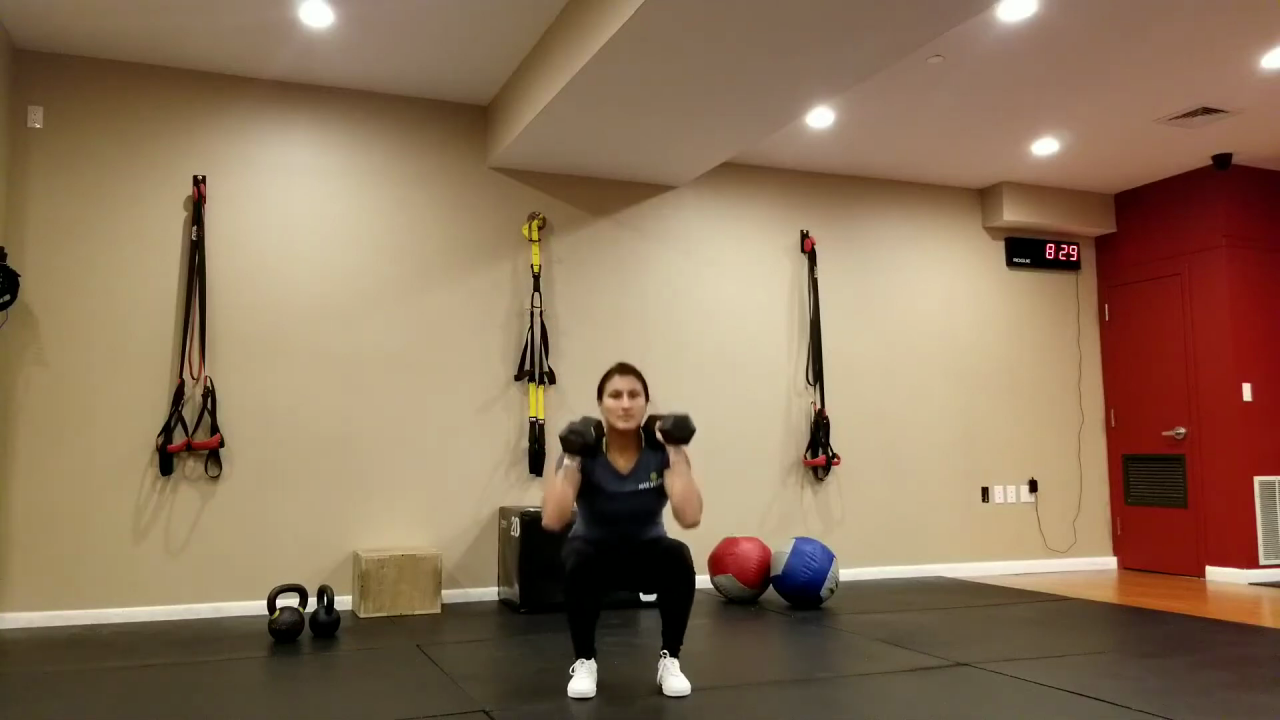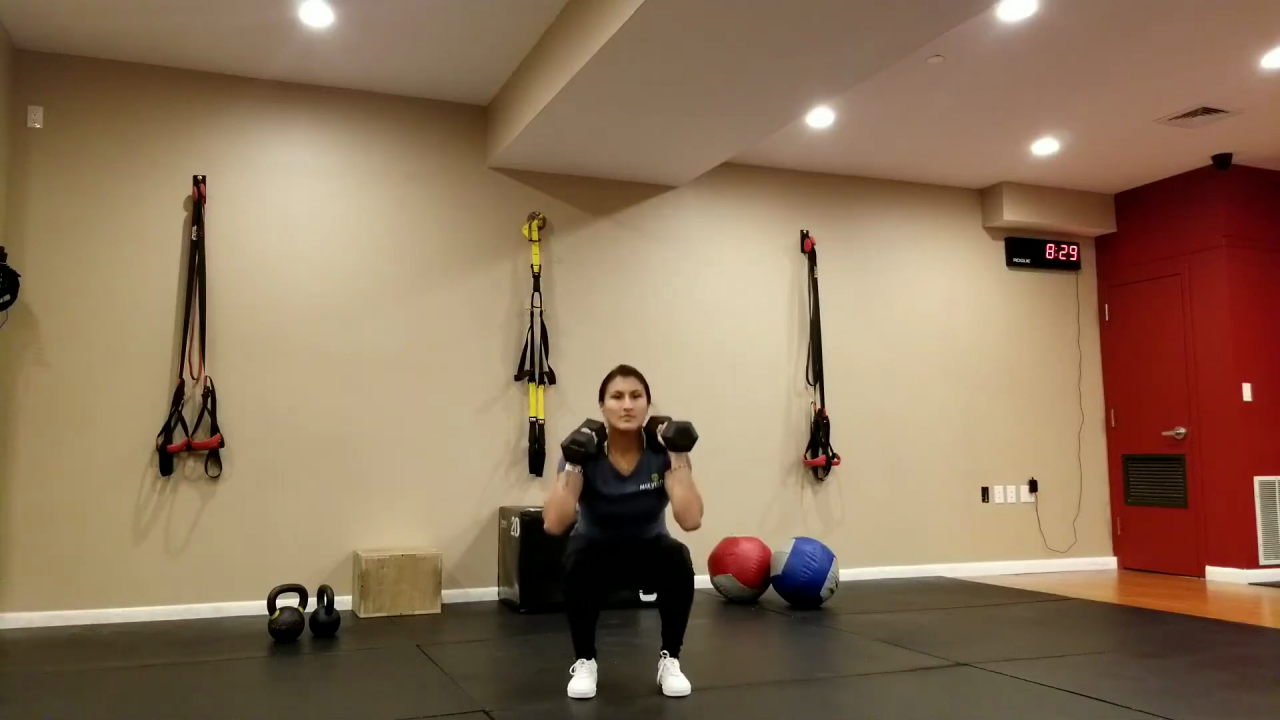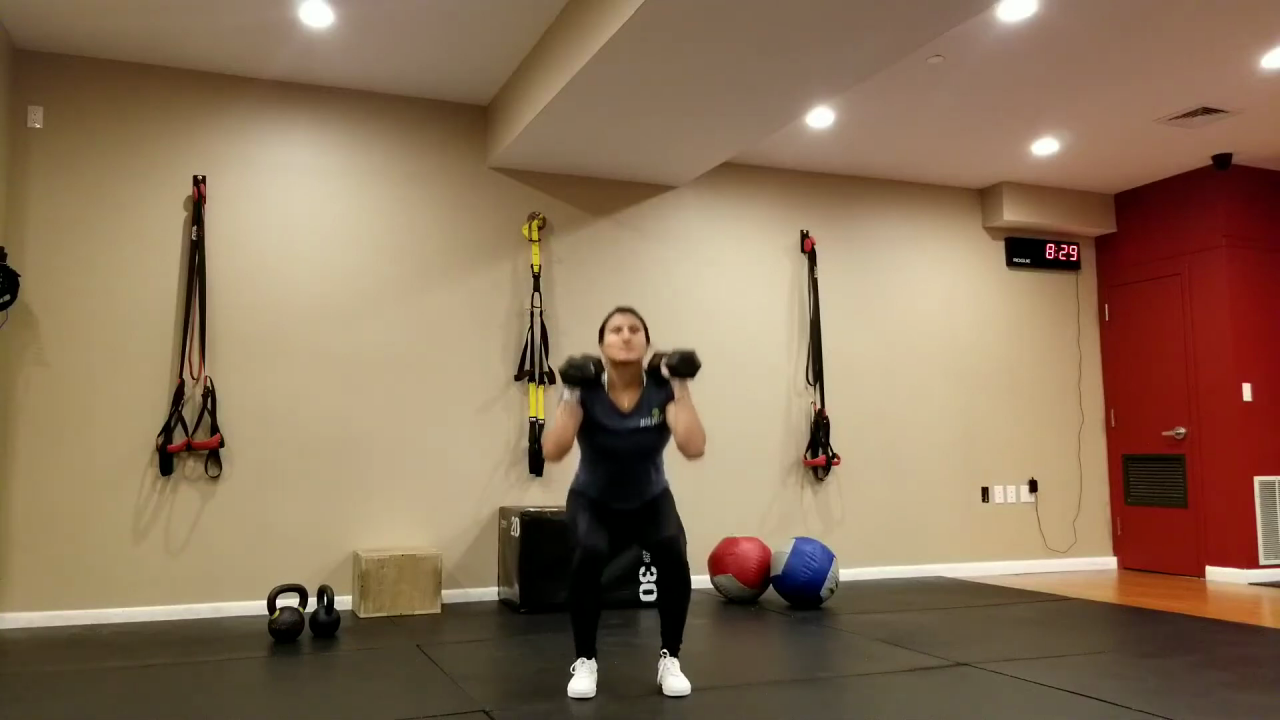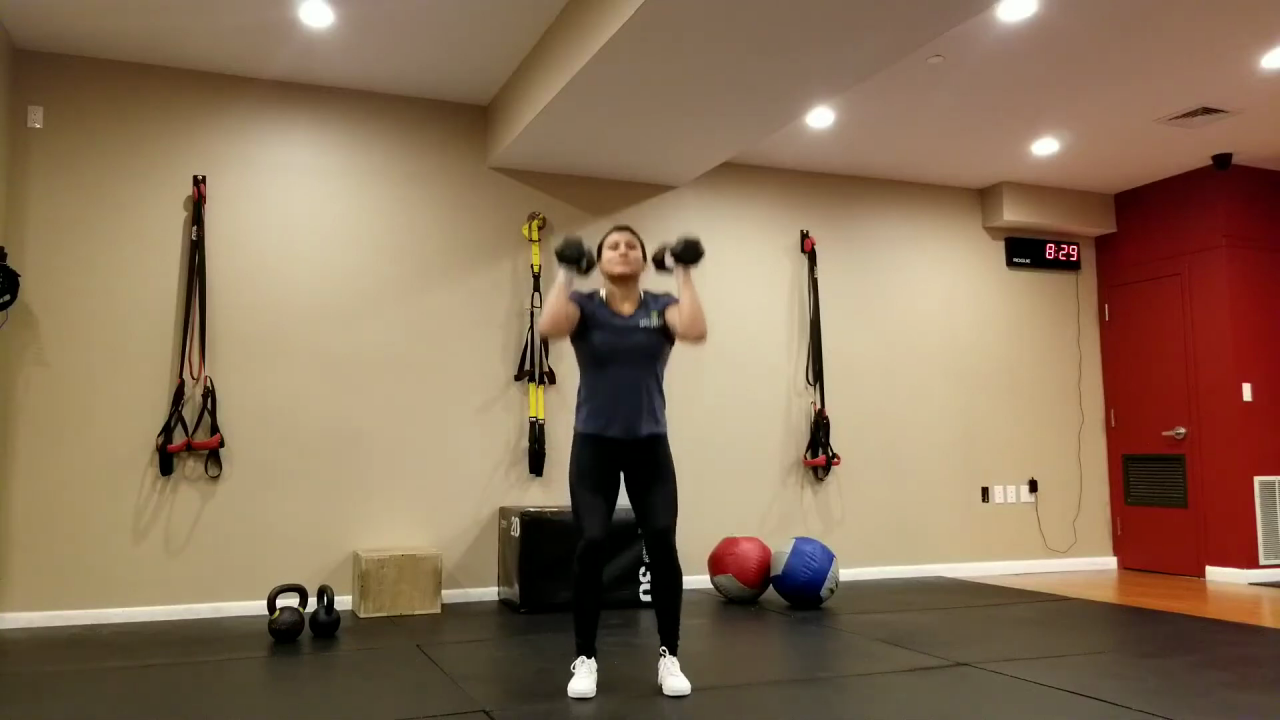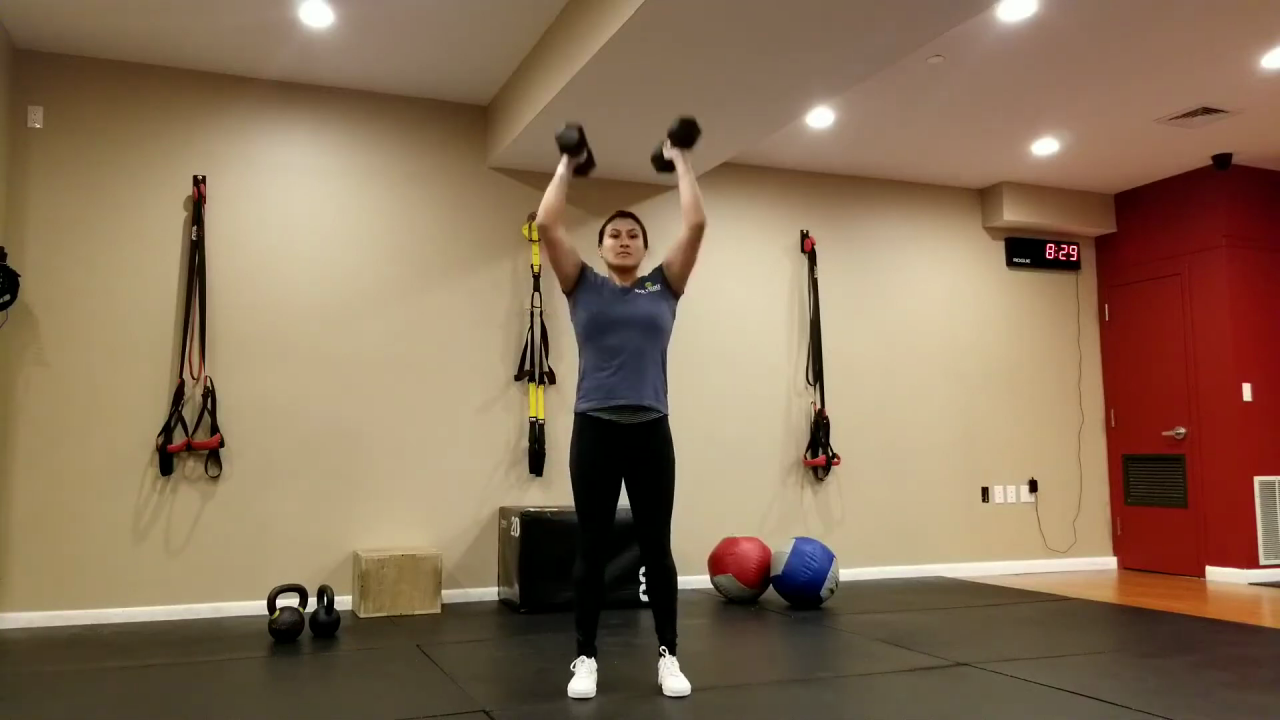
dt=0.2s
person 1, frame 1
left shoulder: (662, 452)
right shoulder: (584, 454)
left elbow: (690, 517)
right elbow: (552, 521)
left wrist: (677, 453)
right wrist: (572, 459)
left hip: (646, 553)
right hip: (595, 551)
left knee: (678, 560)
right knee: (579, 564)
left ankle: (669, 660)
right ankle: (584, 662)
person 1, frame 2
left shoulder: (663, 454)
left elbow: (691, 520)
right elbow: (553, 524)
left wrist: (678, 458)
right wrist: (573, 463)
left hip: (648, 547)
right hip: (595, 547)
left knee: (677, 562)
right knee: (581, 565)
left ankle: (669, 660)
right ankle: (584, 662)
person 1, frame 3
left shoulder: (663, 388)
right shoulder: (586, 392)
left elbow: (694, 448)
right elbow: (553, 451)
left wrist: (679, 388)
right wrist: (573, 393)
left hip: (649, 500)
right hip: (594, 501)
left knee: (672, 555)
right knee: (588, 555)
left ankle: (670, 658)
right ankle: (585, 661)
person 1, frame 4
left shoulder: (661, 308)
right shoulder: (586, 309)
left elbow: (697, 331)
right elbow: (548, 329)
left wrist: (684, 277)
right wrist: (566, 273)
left hip: (648, 443)
right hip: (595, 442)
left knee: (662, 544)
right knee: (591, 543)
left ankle: (669, 657)
right ankle: (585, 659)
person 1, frame 5
left shoulder: (662, 288)
right shoulder: (584, 287)
left elbow: (695, 225)
right elbow: (547, 224)
left wrist: (680, 165)
right wrist: (565, 168)
left hip: (650, 430)
right hip: (595, 429)
left knee: (656, 546)
right knee: (592, 547)
left ankle: (668, 657)
right ankle: (585, 659)
